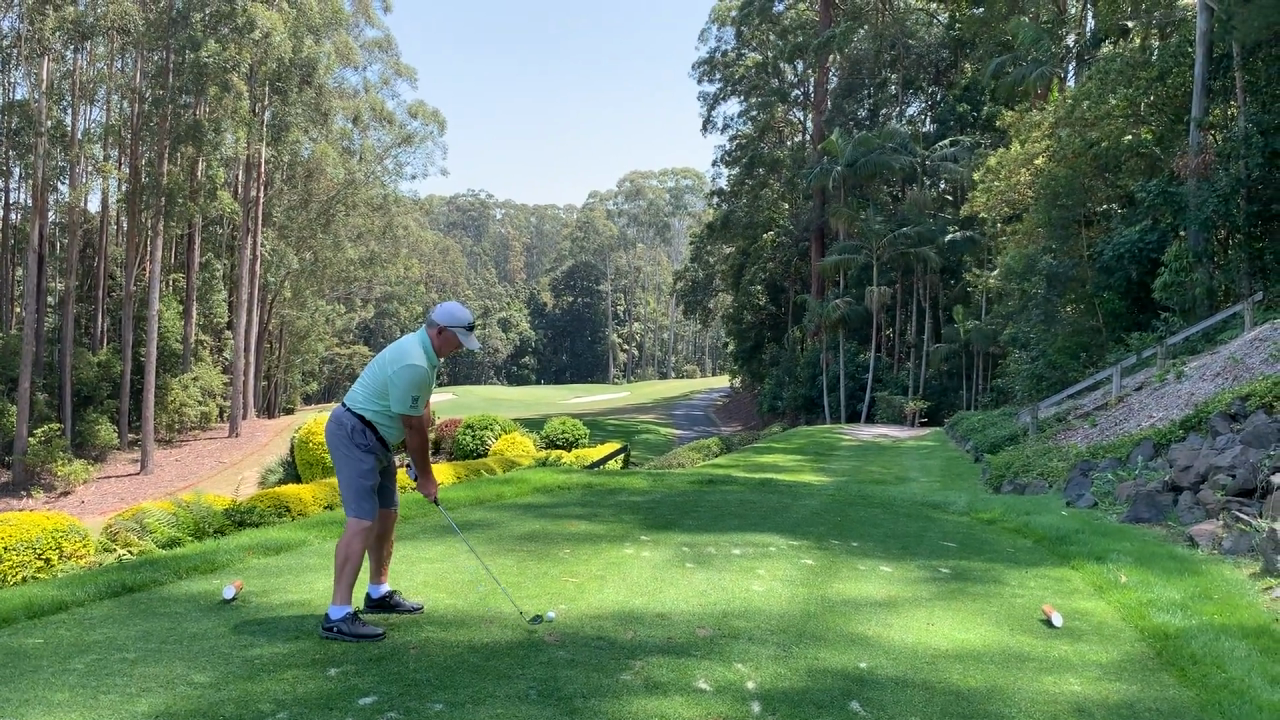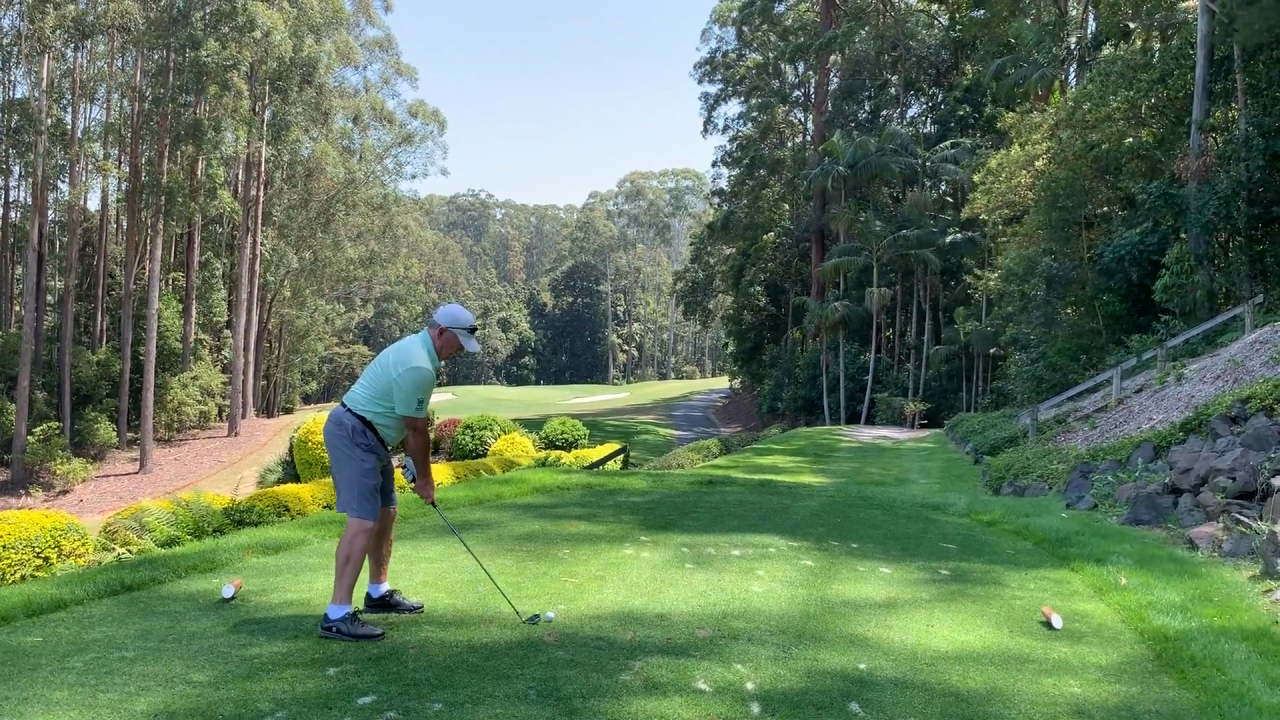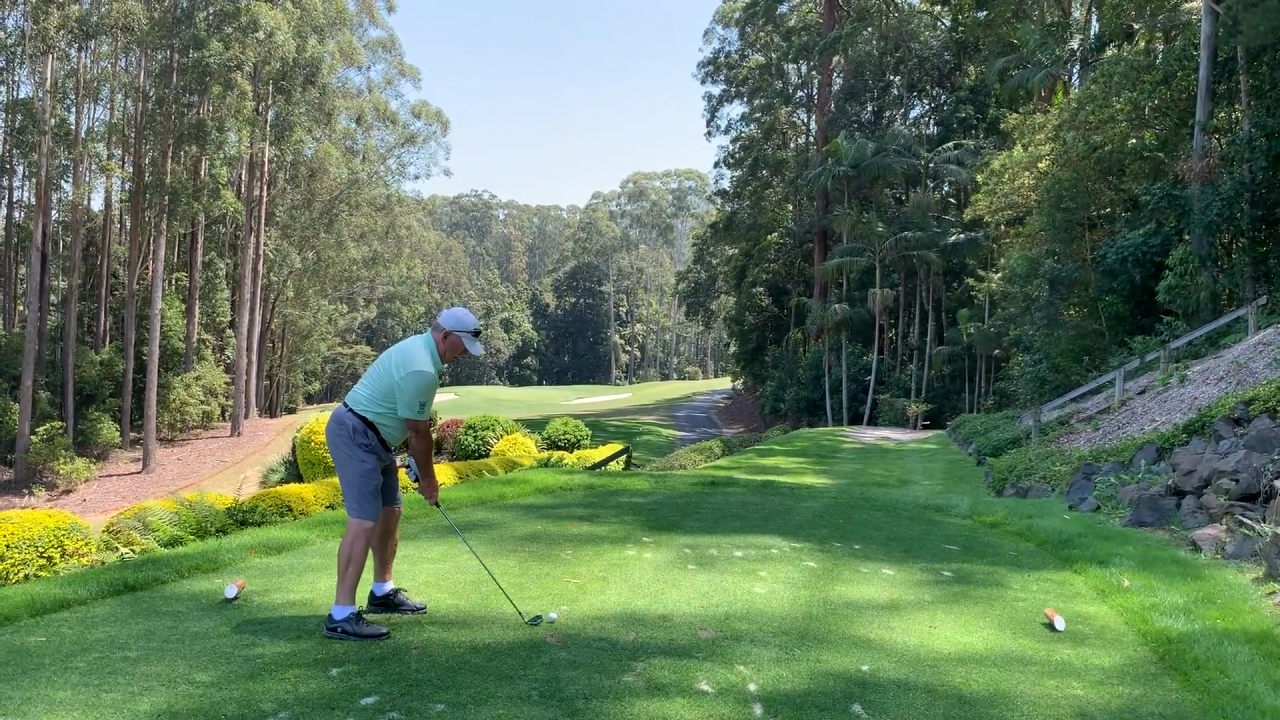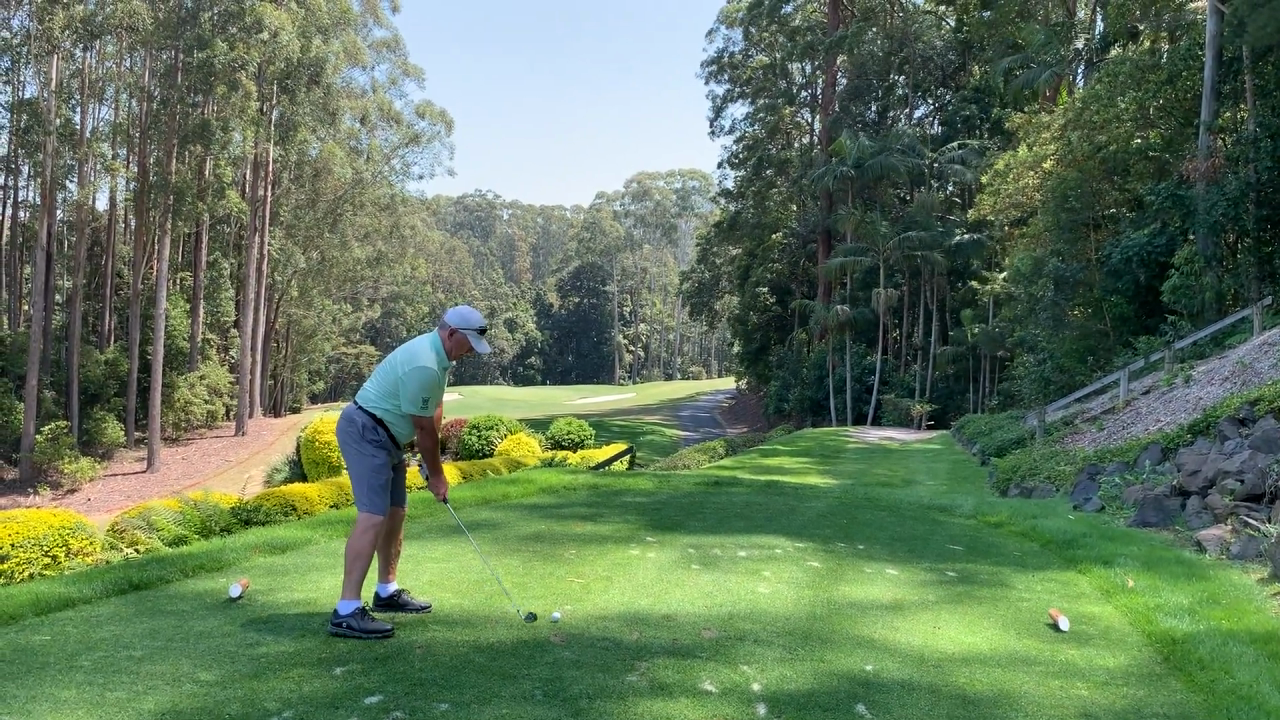
dt=0.4s
person 1, frame 1
left shoulder: (422, 350)
right shoulder: (413, 365)
left elbow: (421, 412)
right elbow: (413, 426)
left wrist: (420, 464)
right wrist: (426, 476)
left hip: (371, 437)
right hip: (354, 435)
left knee: (386, 514)
right knee: (362, 521)
left ankle: (379, 593)
right ankle: (338, 615)
person 1, frame 2
left shoulder: (418, 347)
right shoulder: (418, 368)
left elbow: (412, 424)
right elbow: (417, 429)
left wrist: (412, 459)
right wrist: (425, 478)
left hip: (366, 436)
right hip: (354, 435)
left knee: (385, 513)
right knee: (363, 521)
left ankle: (379, 593)
right ankle: (337, 615)
person 1, frame 3
left shoulder: (420, 346)
right shoulder: (421, 370)
left elbow: (416, 426)
right elbow: (419, 432)
left wrist: (416, 460)
right wrist: (429, 479)
left hip: (370, 436)
right hip: (355, 435)
left knee: (389, 511)
right knee: (364, 520)
left ankle: (383, 591)
right ankle: (341, 615)
person 1, frame 4
left shoulder: (436, 352)
right shoulder: (423, 366)
left elbow: (434, 412)
right elbow: (424, 428)
left wrist: (428, 462)
right wrist: (437, 475)
left hip: (383, 436)
right hip: (366, 432)
left knee: (394, 512)
right knee: (372, 516)
left ankle: (387, 592)
right ankle: (347, 610)
